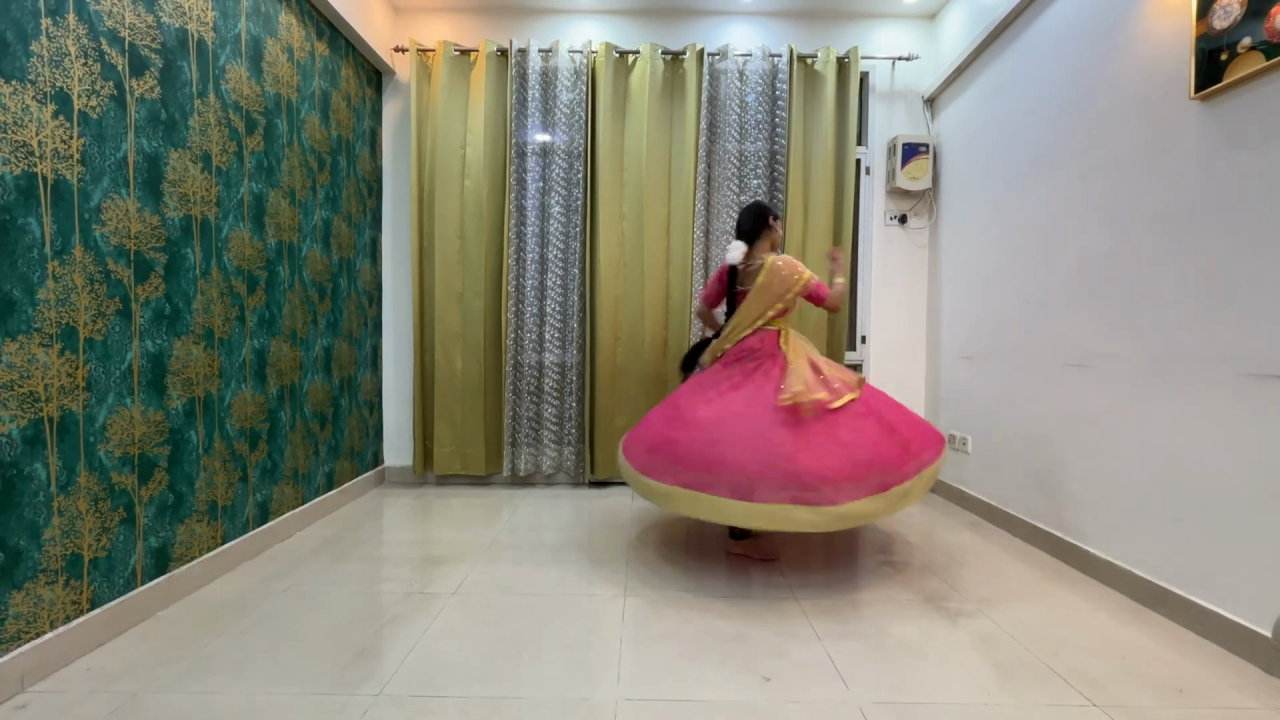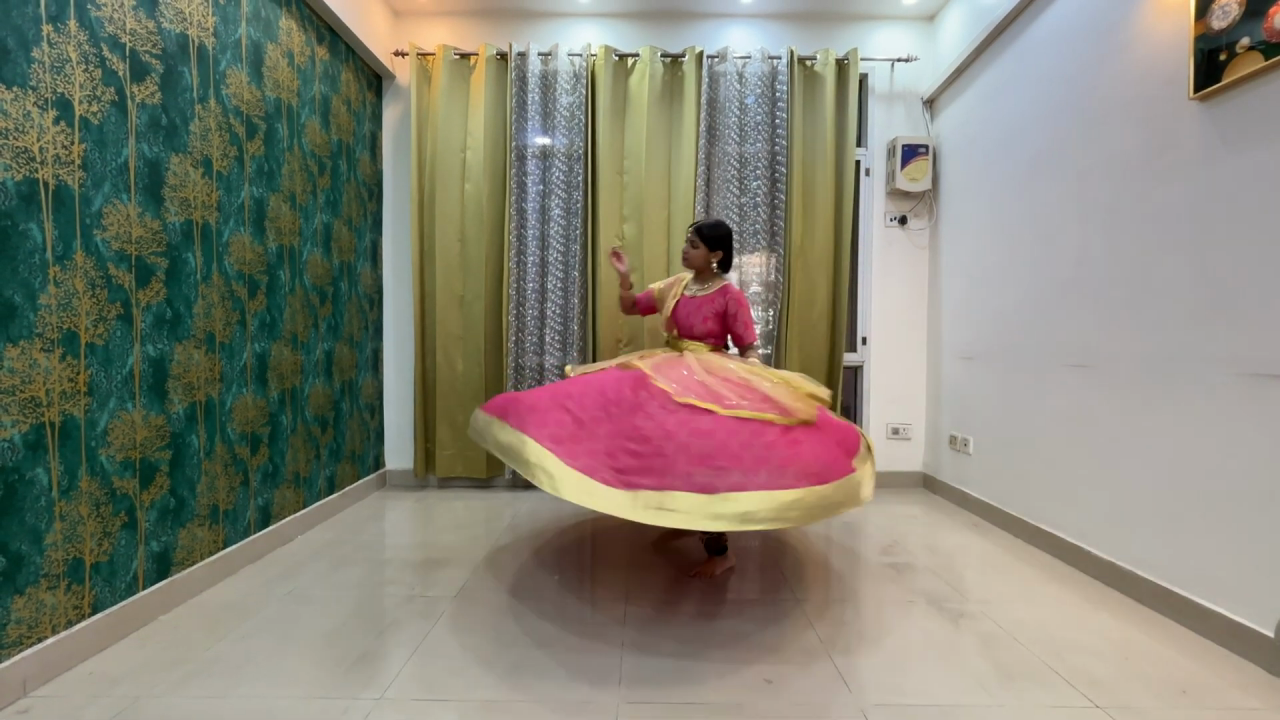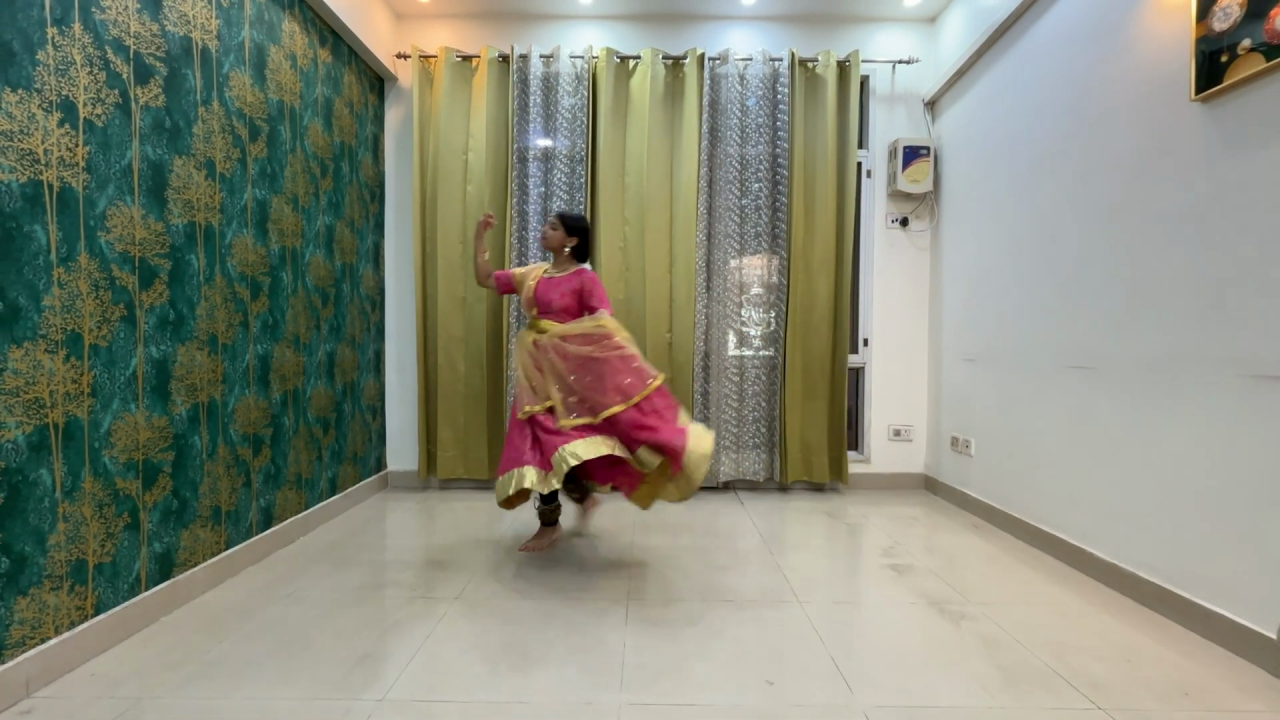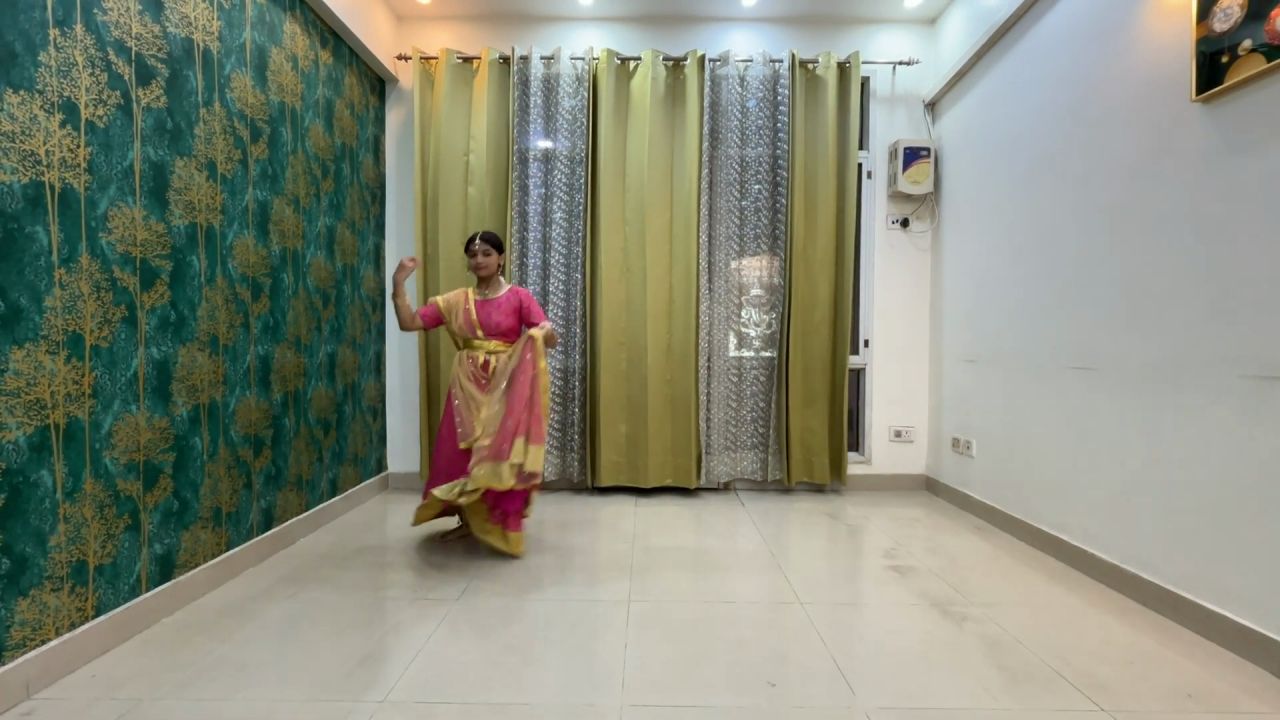
dt=0.7s
person 1, frame 1
left shoulder: (730, 267)
right shoulder: (791, 269)
left elbow: (703, 310)
right elbow: (835, 304)
left wrist: (723, 336)
right wrist: (838, 271)
left hip: (741, 354)
right hip: (773, 357)
left knee: (745, 439)
right knee: (767, 444)
left ankle: (743, 529)
right ankle: (744, 536)
person 1, frame 2
left shoulder: (731, 297)
right shoulder: (677, 285)
left elbow: (749, 351)
right elbow: (630, 307)
left wrist: (747, 376)
right wrist: (623, 277)
left hip: (709, 382)
right hip: (670, 374)
left knee: (698, 461)
left ankle: (720, 551)
right ankle: (677, 523)
person 1, frame 3
left shoulder: (584, 278)
right shoulder: (533, 274)
left elbow: (606, 323)
right elbow: (485, 279)
left wrist: (604, 326)
right wrist: (480, 237)
left hip: (565, 362)
right hip: (534, 363)
left knee: (549, 435)
right knee: (539, 436)
left ankle: (548, 525)
right ankle: (586, 495)
person 1, frame 4
left shoulder: (519, 297)
right shoulder: (455, 301)
left elbow: (548, 337)
right elbow: (409, 323)
left wrist: (544, 333)
right wrist: (399, 283)
left hip: (505, 382)
right hip: (468, 384)
left knee: (504, 452)
right knee: (463, 452)
left ankle: (503, 529)
right ankle: (469, 521)
